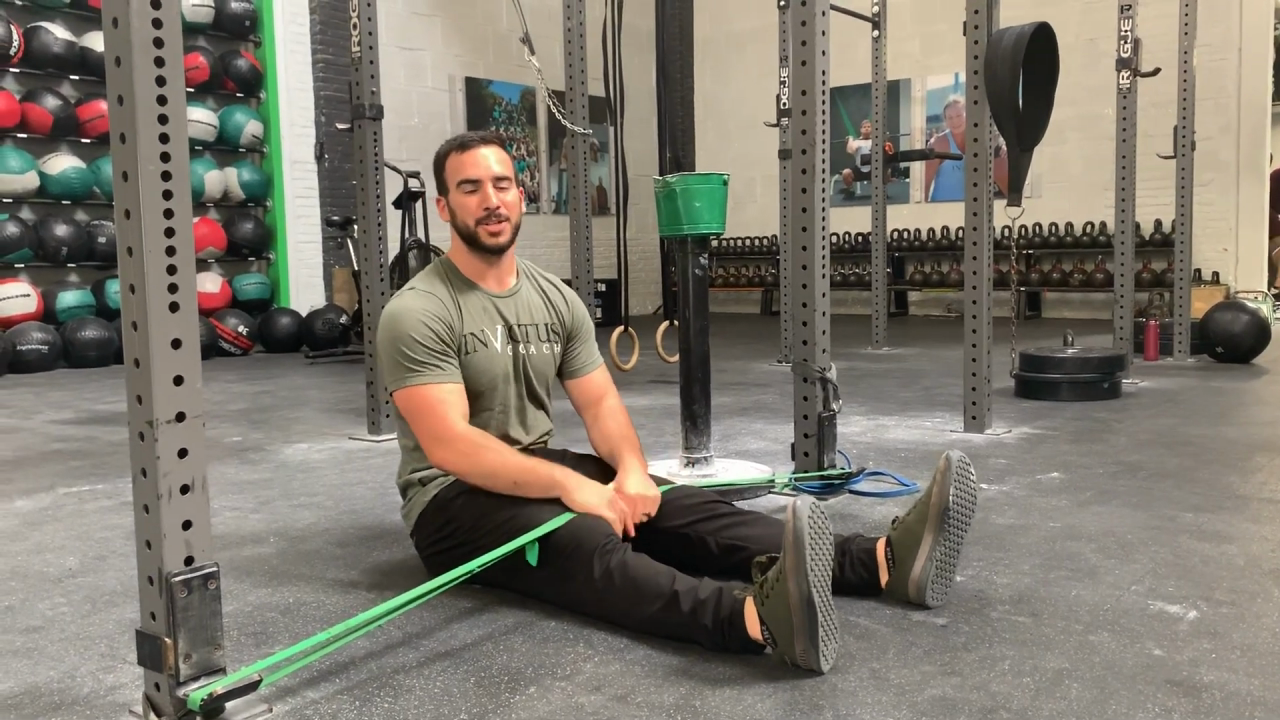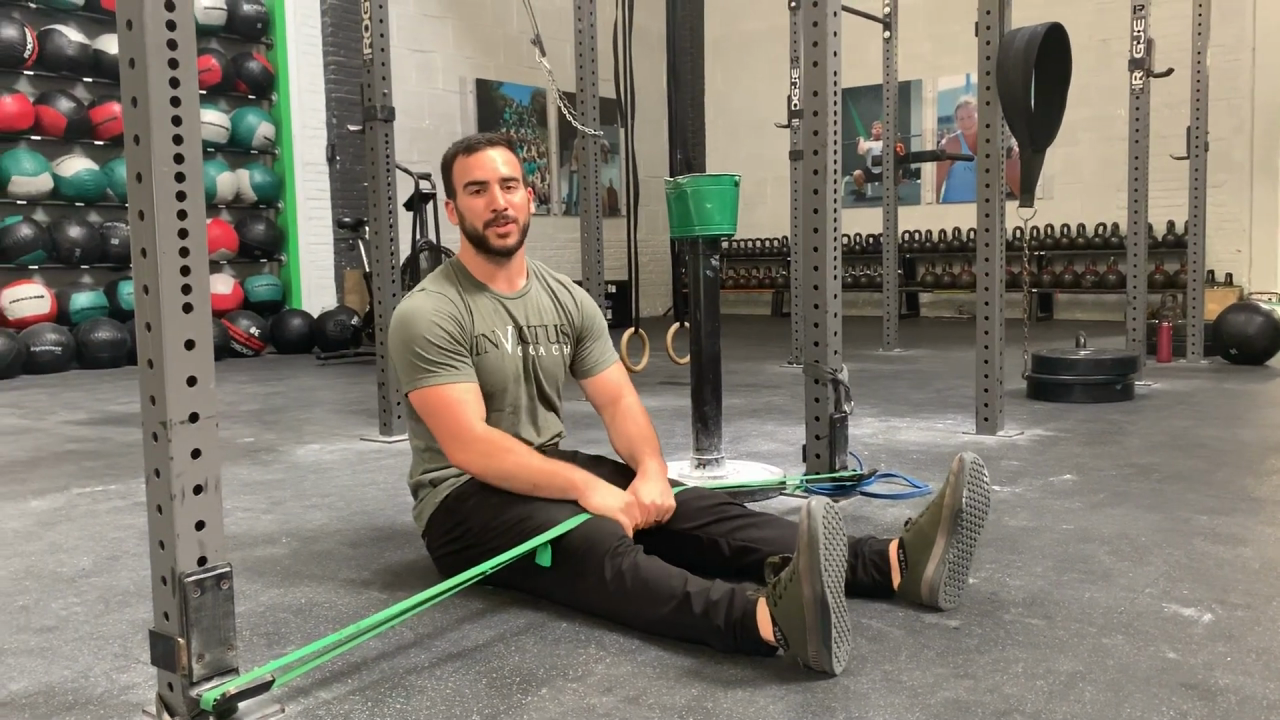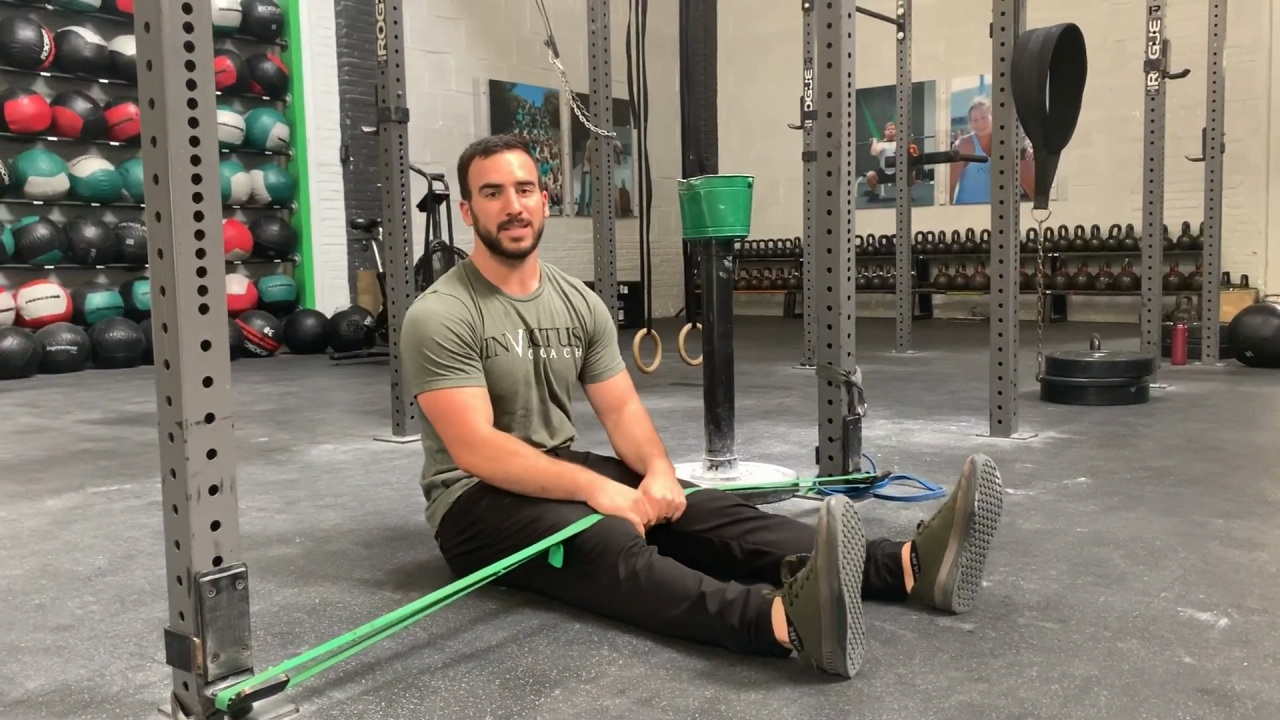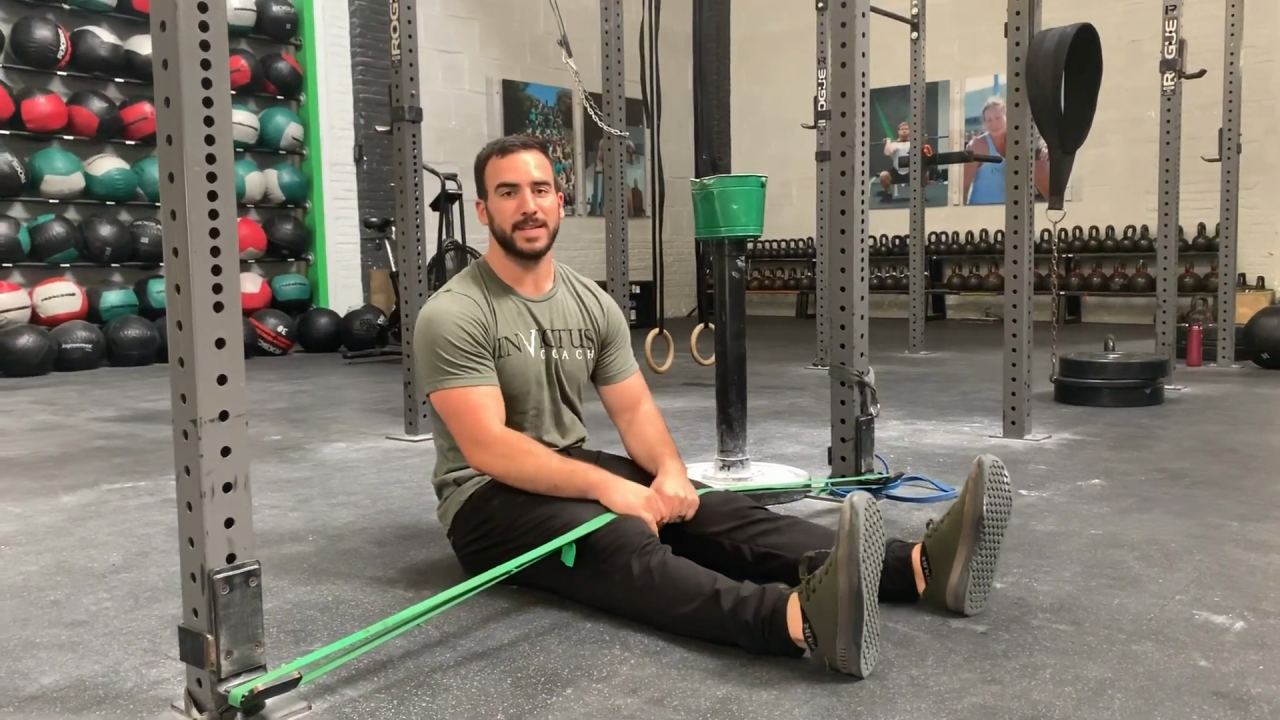
dt=0.3s
person 1, frame 1
left shoulder: (555, 297)
right shoulder: (417, 312)
left elbow: (600, 403)
right elbow: (449, 445)
left wrist: (630, 468)
right wrist: (569, 485)
left hip: (537, 469)
right hip: (453, 499)
left knee: (681, 508)
right knee: (587, 543)
left ankle: (882, 560)
right ankle: (756, 616)
person 1, frame 2
left shoulder: (566, 298)
right shoulder: (429, 313)
left elbow: (618, 400)
right elbow: (469, 446)
left wrist: (651, 470)
right wrist: (584, 487)
left hip: (550, 472)
right hip: (466, 499)
left knee: (693, 510)
right knee: (599, 546)
left ankle: (894, 562)
right ankle: (769, 618)
person 1, frame 3
left shoulder: (578, 301)
right shoulder: (440, 316)
left elbow: (620, 408)
right elbow: (476, 449)
left wrist: (657, 469)
right wrist: (593, 488)
left hip: (560, 472)
right hip: (478, 501)
left knee: (706, 513)
right knee: (613, 544)
left ankle: (907, 564)
right ankle: (784, 619)
person 1, frame 4
left shoulder: (592, 303)
right shoulder: (454, 315)
left elbow: (634, 409)
right elbow: (486, 447)
left wrist: (670, 470)
right wrist: (604, 485)
left hip: (572, 473)
right hip: (489, 499)
left knee: (716, 514)
right knee: (623, 543)
left ankle: (919, 566)
right ankle: (799, 618)
